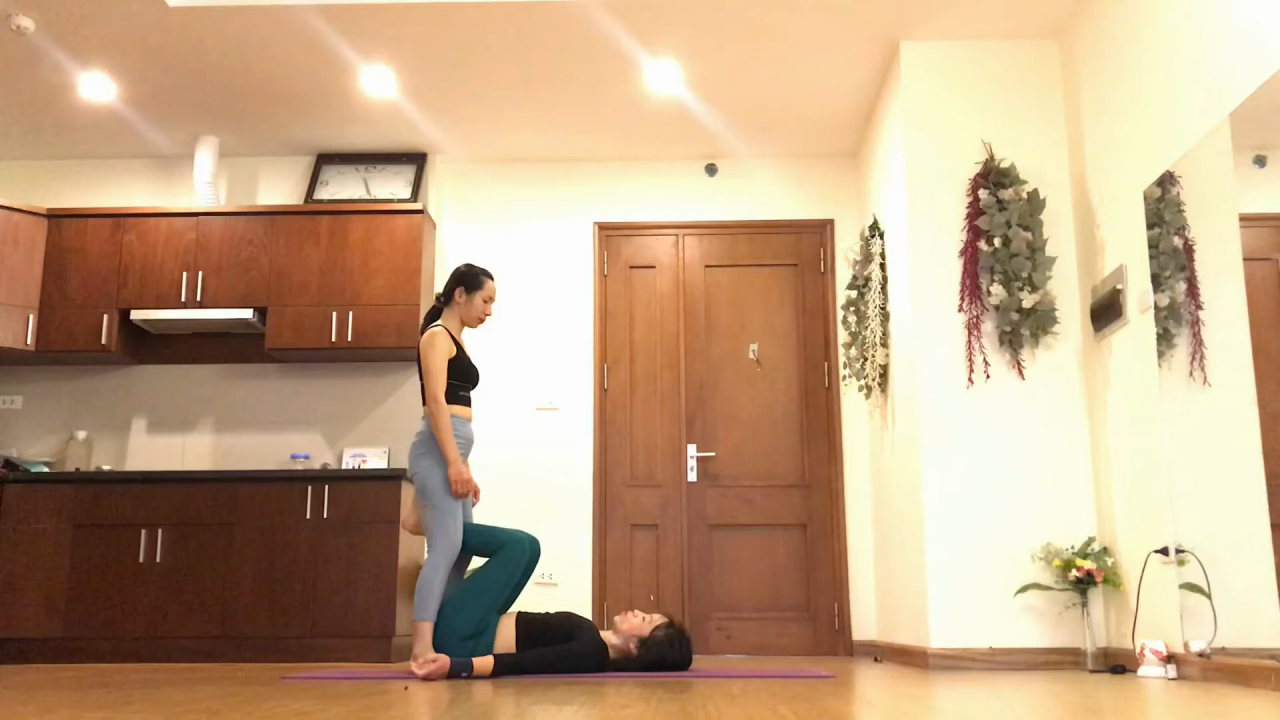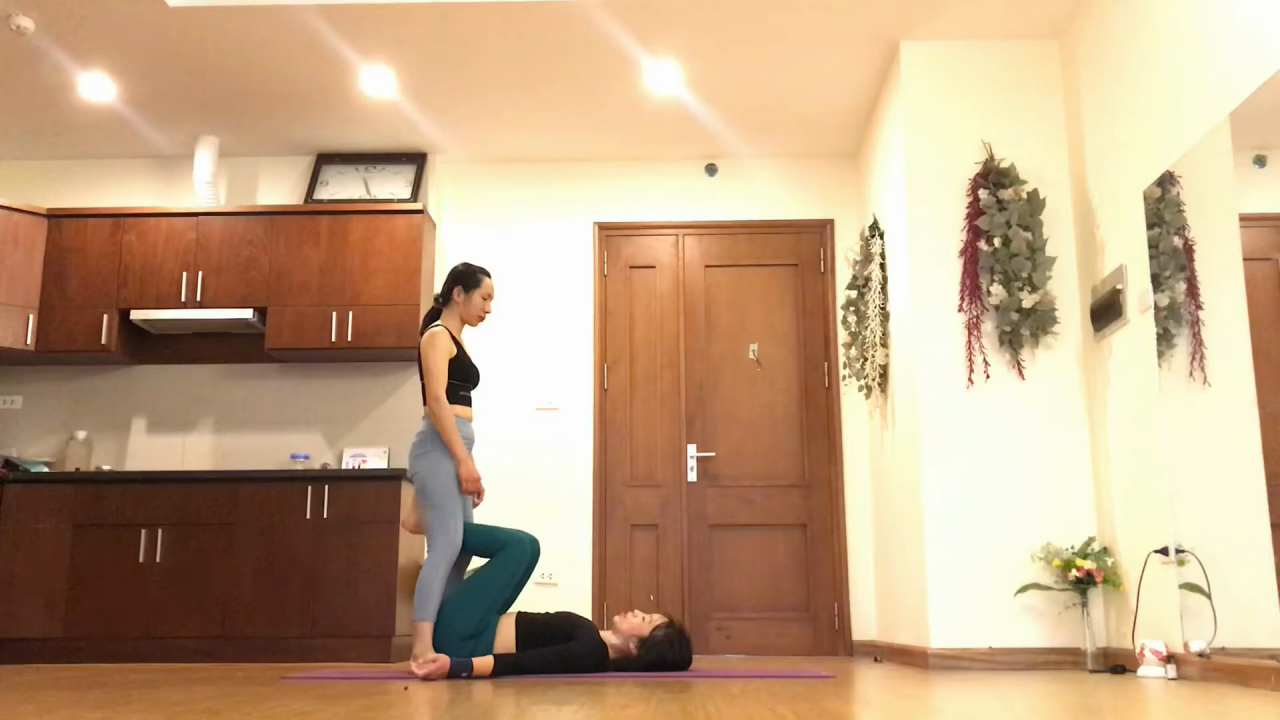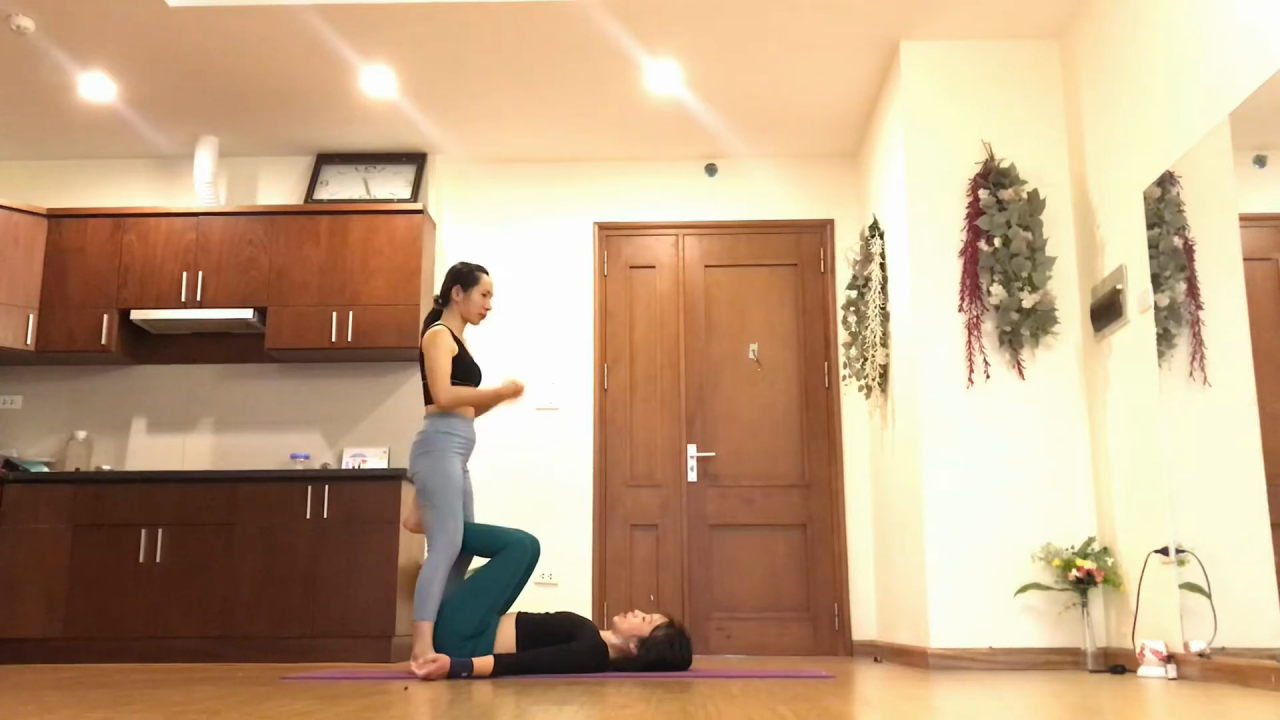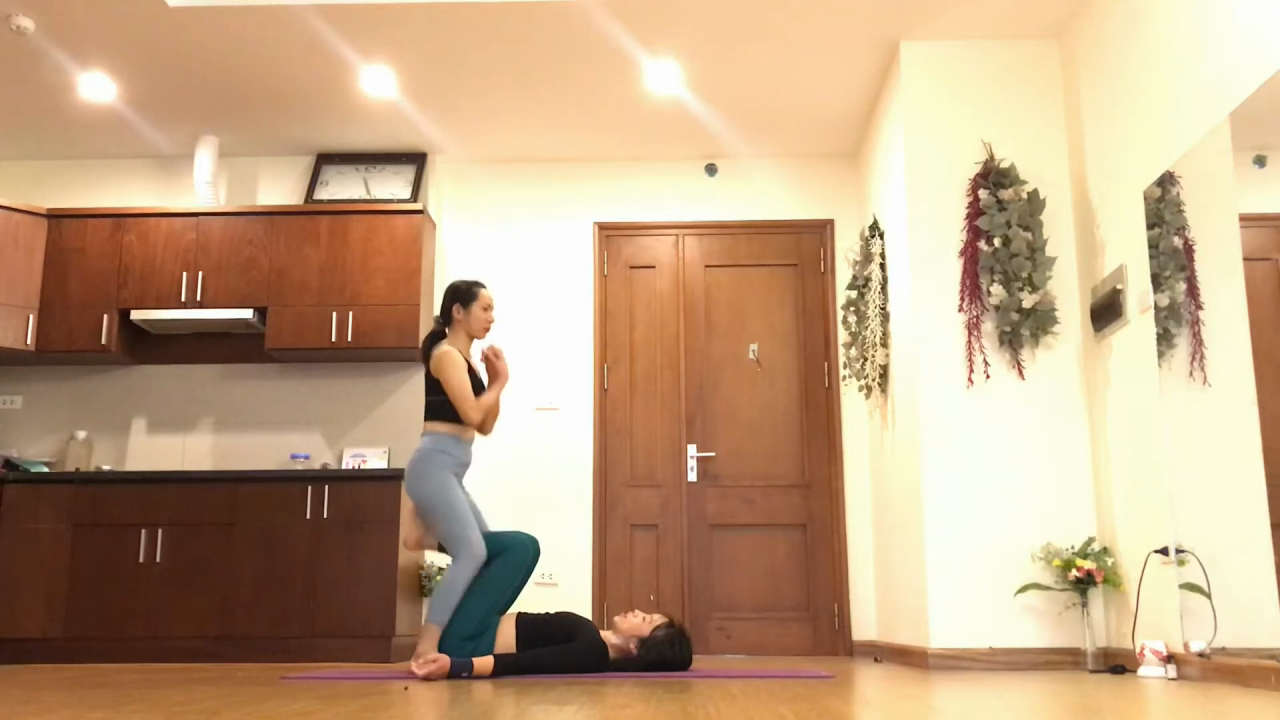
dt=0.4s
person 1, frame 1
left shoulder: (455, 341)
right shoulder: (437, 335)
right elbow: (436, 401)
left wrist: (463, 466)
right wrist: (454, 463)
left hip: (451, 451)
right hip: (438, 450)
left knee: (461, 550)
right knee: (445, 547)
right ankle: (422, 649)
person 1, frame 2
left shoulder: (455, 341)
right shoulder: (438, 335)
right elbow: (437, 401)
left wrist: (466, 465)
right wrist: (466, 462)
left hip: (452, 452)
right hip: (439, 450)
left knee: (461, 550)
right knee: (446, 547)
right ankle: (421, 649)
person 1, frame 3
left shoulder: (457, 341)
right shoulder: (438, 335)
right elbow: (442, 396)
left wrist: (497, 396)
right wrist: (499, 392)
left hip: (454, 451)
right hip: (439, 447)
left knee: (461, 550)
right knee: (445, 547)
right ankle: (422, 649)
person 1, frame 4
left shoulder: (466, 361)
right shoulder: (447, 356)
left elbow: (486, 425)
right elbow: (472, 413)
left wrist: (495, 381)
right wrist: (497, 387)
left hip: (448, 473)
right hip: (433, 468)
left knee: (481, 552)
right knee: (472, 552)
right ankle: (426, 650)
person 2, frame 1
left shoulder: (591, 653)
right shoulder: (594, 642)
left elbow: (521, 663)
left wrist: (456, 665)
left hip: (462, 640)
right hip: (473, 638)
left knee: (520, 546)
right knee: (523, 547)
person 2, frame 2
left shoulder: (592, 653)
right shoulder: (595, 644)
left elbow: (519, 664)
left wrist: (457, 667)
left hip: (462, 640)
right hip: (473, 638)
left knee: (521, 546)
right knee: (522, 548)
person 2, frame 3
left shoulder: (592, 653)
right shoulder: (594, 643)
left elbow: (520, 664)
left wrist: (455, 666)
left hip: (463, 641)
right hip: (473, 638)
left knee: (521, 546)
right knee: (522, 547)
person 2, frame 4
left shoulder: (592, 653)
right shoulder: (594, 642)
left elbow: (519, 664)
left wrist: (455, 666)
left hip: (464, 642)
right hip: (475, 639)
left knee: (522, 546)
right knee: (521, 548)
